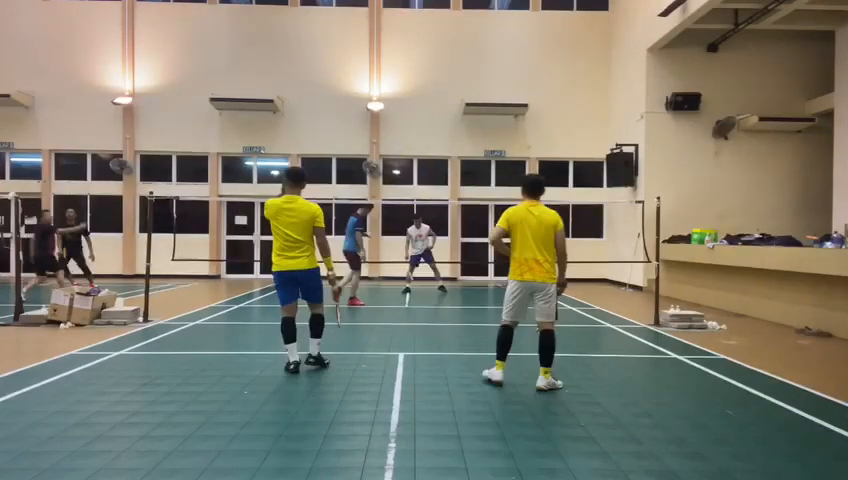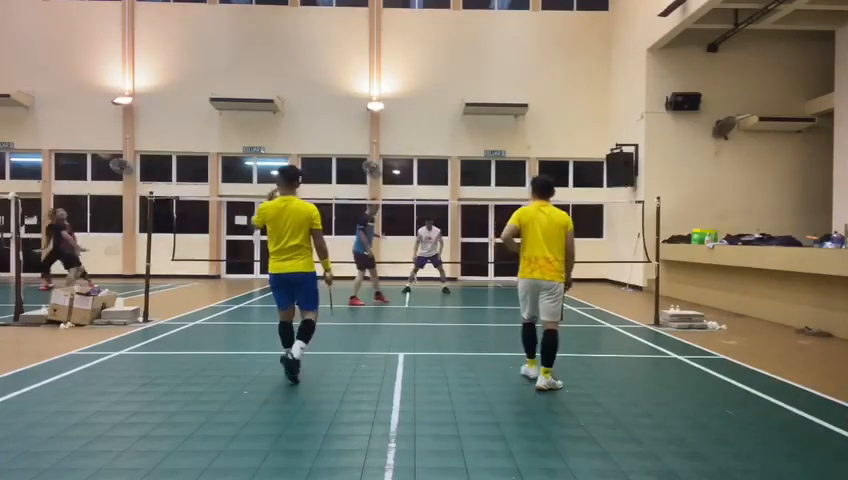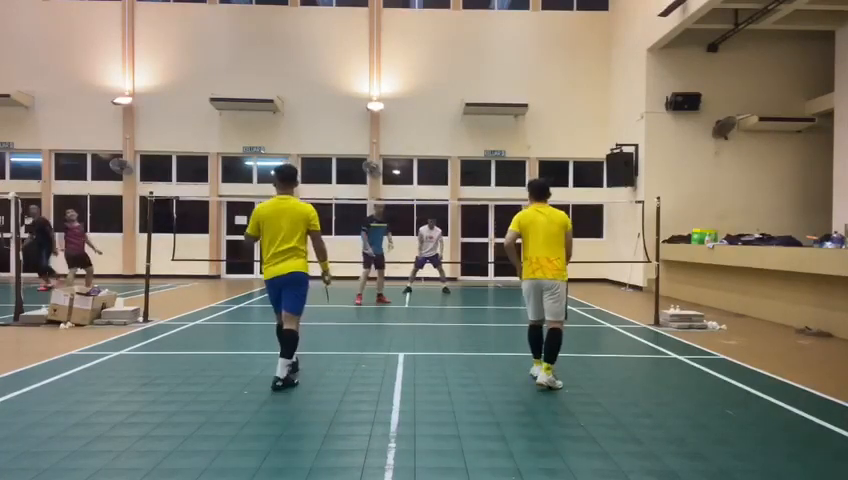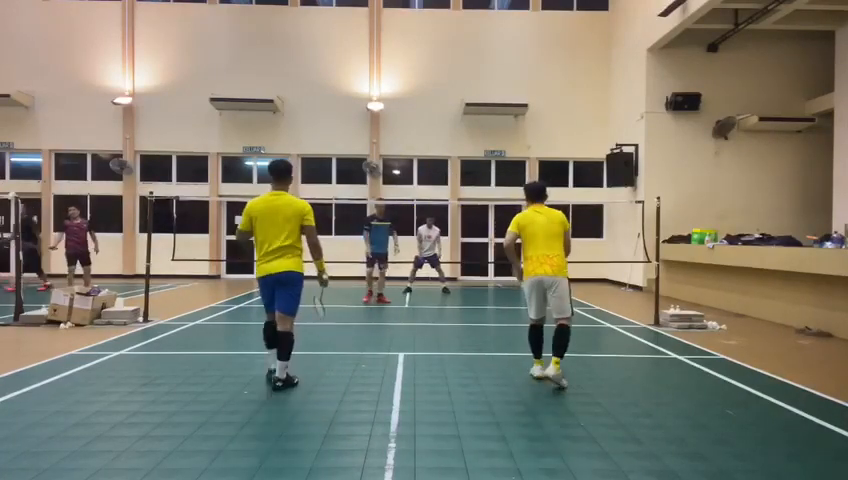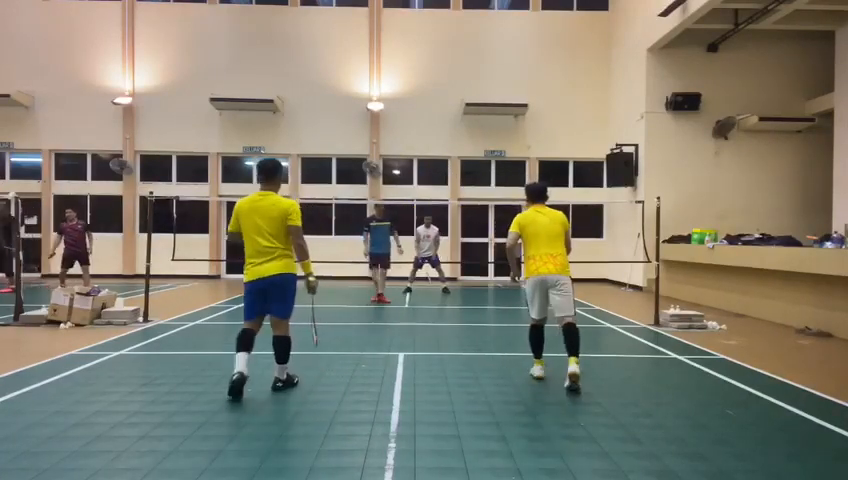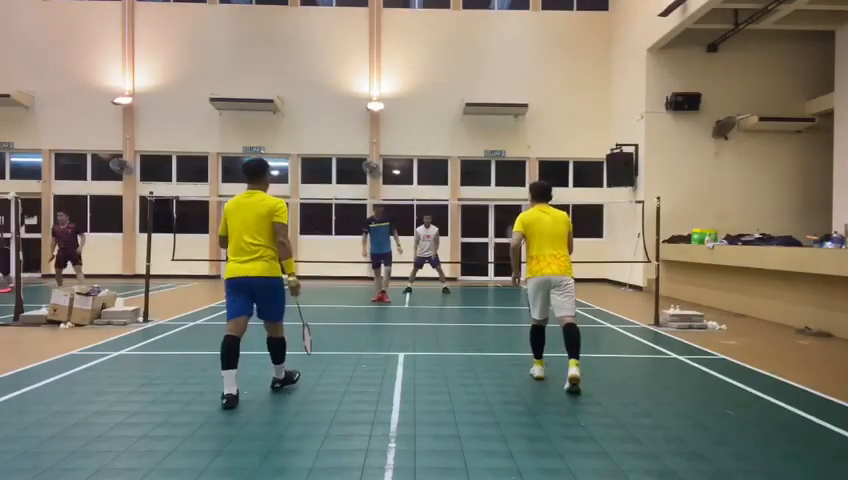
dt=0.2s
person 1, frame 1
left shoulder: (271, 206)
right shoulder: (313, 209)
right elbow: (321, 241)
left wrist: (283, 194)
right wrist: (330, 269)
left hip: (282, 269)
right hip: (307, 268)
left knee: (288, 313)
right knee: (317, 309)
left ankle: (293, 360)
right ankle: (314, 354)
person 1, frame 2
left shoulder: (266, 208)
right shoulder: (309, 209)
left elbow: (255, 224)
right elbow: (319, 243)
right wrist: (327, 269)
left hip: (277, 271)
right hip: (304, 270)
left knee: (285, 317)
right knee: (310, 315)
left ankle: (291, 356)
right ankle: (294, 354)
person 1, frame 3
left shoulder: (261, 209)
right shoulder: (307, 210)
left elbow: (248, 240)
right elbow: (318, 244)
right wrist: (326, 270)
left hip: (272, 274)
right hip: (296, 272)
left knee: (281, 320)
right knee: (290, 322)
left ankle: (289, 363)
right ankle: (281, 375)
person 1, frame 4
left shoulder: (253, 205)
right shoulder: (301, 206)
left elbow: (241, 237)
right elbow: (312, 241)
right wrist: (321, 270)
left hip: (265, 271)
right hip: (290, 270)
left knee: (271, 319)
right knee: (284, 323)
left ankle: (273, 367)
right ankle: (281, 376)
person 1, frame 5
left shoulder: (241, 205)
right shoulder: (288, 206)
left elbow: (232, 237)
right elbow: (298, 241)
right wrist: (309, 274)
left hip: (254, 274)
right hip: (282, 273)
left knee: (250, 326)
right knee: (280, 326)
left ankle: (239, 372)
right ankle: (281, 377)
person 1, frame 6
left shoulder: (230, 206)
right shoulder: (275, 204)
left elbow: (223, 242)
right elbow: (282, 240)
right wrist: (291, 274)
left hip: (235, 275)
right hip: (266, 274)
left knee: (234, 330)
right knee: (275, 327)
left ankle: (229, 391)
right ankle: (280, 376)
person 2, frame 1
left shoulder: (511, 213)
right shoulder: (553, 216)
left elbow: (494, 239)
right elbow: (561, 251)
left wrist: (510, 253)
right wrist: (562, 276)
left hip: (519, 278)
right hip: (546, 279)
left knee: (508, 323)
right knee: (546, 327)
left ankle: (498, 370)
right ankle: (545, 377)
person 2, frame 2
left shoulder: (522, 213)
right shoulder: (563, 217)
left elbow: (505, 237)
right elbow: (570, 251)
left wrist: (520, 251)
right wrist: (568, 275)
left hip: (528, 276)
right hip: (553, 278)
left knee: (528, 321)
right knee: (551, 326)
left ankle: (531, 366)
right ankle: (545, 376)
person 2, frame 3
left shoulder: (522, 217)
right shoulder: (562, 217)
left elbow: (508, 243)
right elbow: (569, 250)
left wrist: (518, 265)
left hip: (531, 276)
right hip: (555, 276)
left knee: (535, 322)
right knee: (555, 324)
left ankle: (537, 366)
right ankle: (546, 372)
person 2, frame 4
left shoulder: (520, 218)
right shoulder: (559, 216)
left elbow: (508, 244)
right elbow: (567, 248)
left wrist: (516, 267)
left hip: (532, 275)
right hip: (557, 274)
left knee: (536, 321)
right knee: (563, 320)
left ankle: (538, 366)
right ankle: (555, 365)
person 2, frame 5
left shoulder: (521, 218)
right shoulder: (560, 217)
left elbow: (510, 245)
left wrist: (514, 268)
left hip: (535, 275)
right hip: (560, 273)
left knee: (537, 321)
right knee: (567, 319)
left ankle: (538, 366)
right ankle: (573, 363)
person 2, frame 6
left shoulder: (524, 217)
right shoulder: (564, 217)
left elbow: (514, 245)
left wrist: (515, 270)
left hip: (537, 275)
right hip: (562, 274)
left knee: (538, 321)
right knee: (568, 319)
left ankle: (538, 366)
right ankle: (573, 365)
